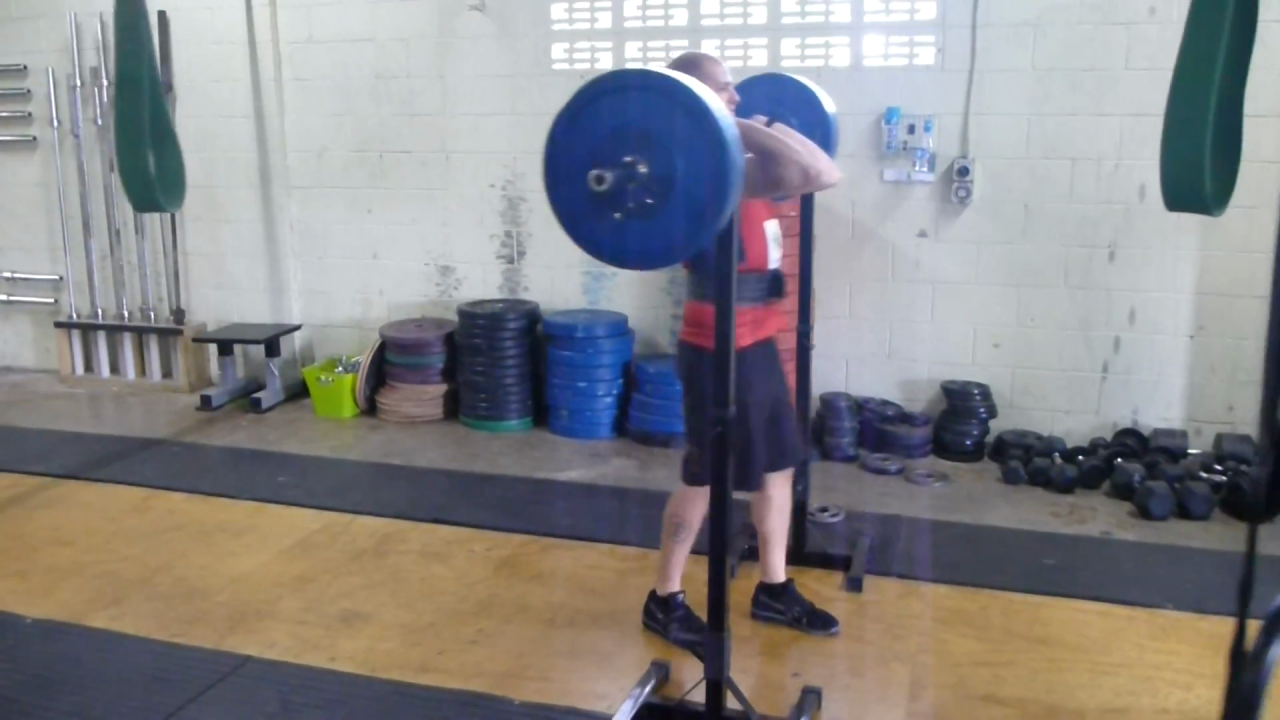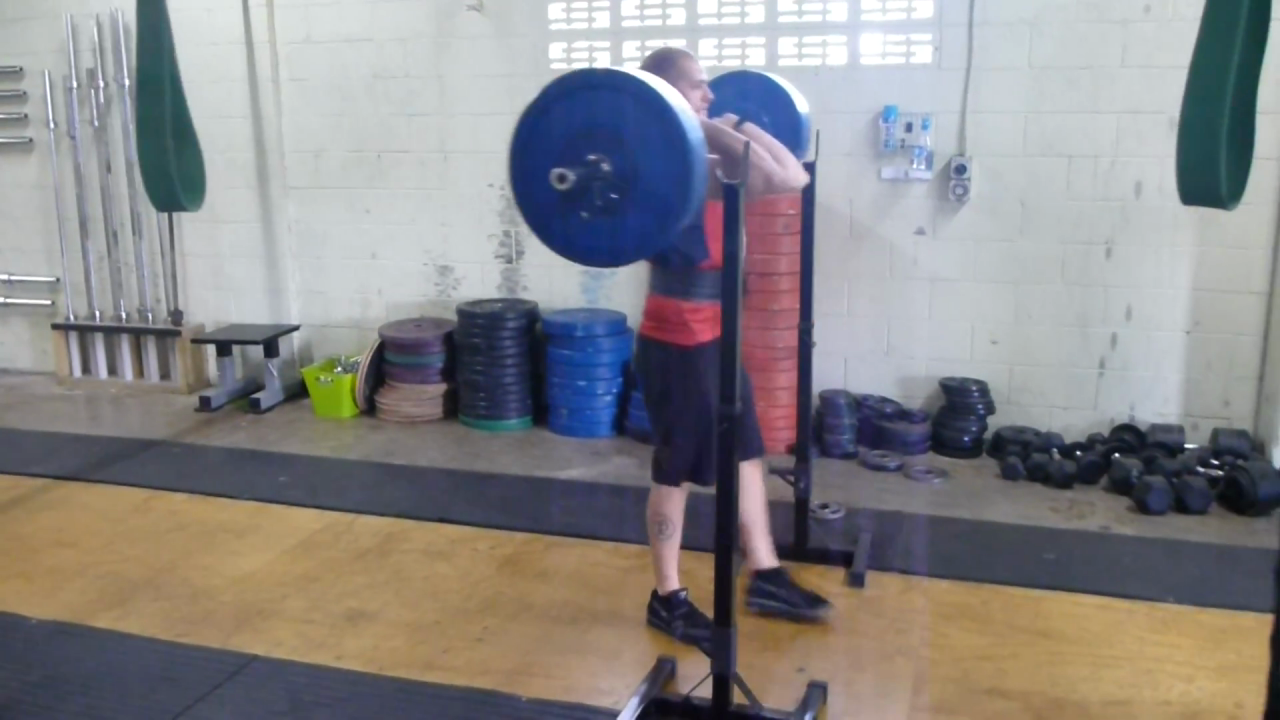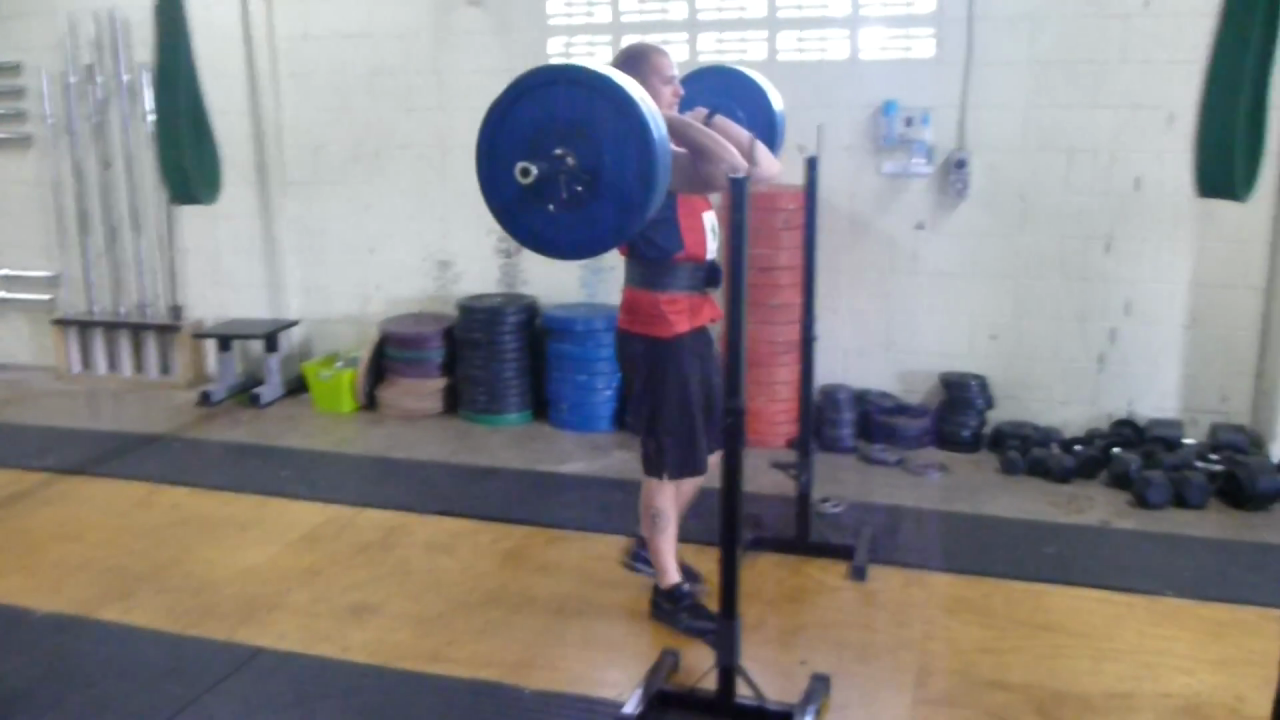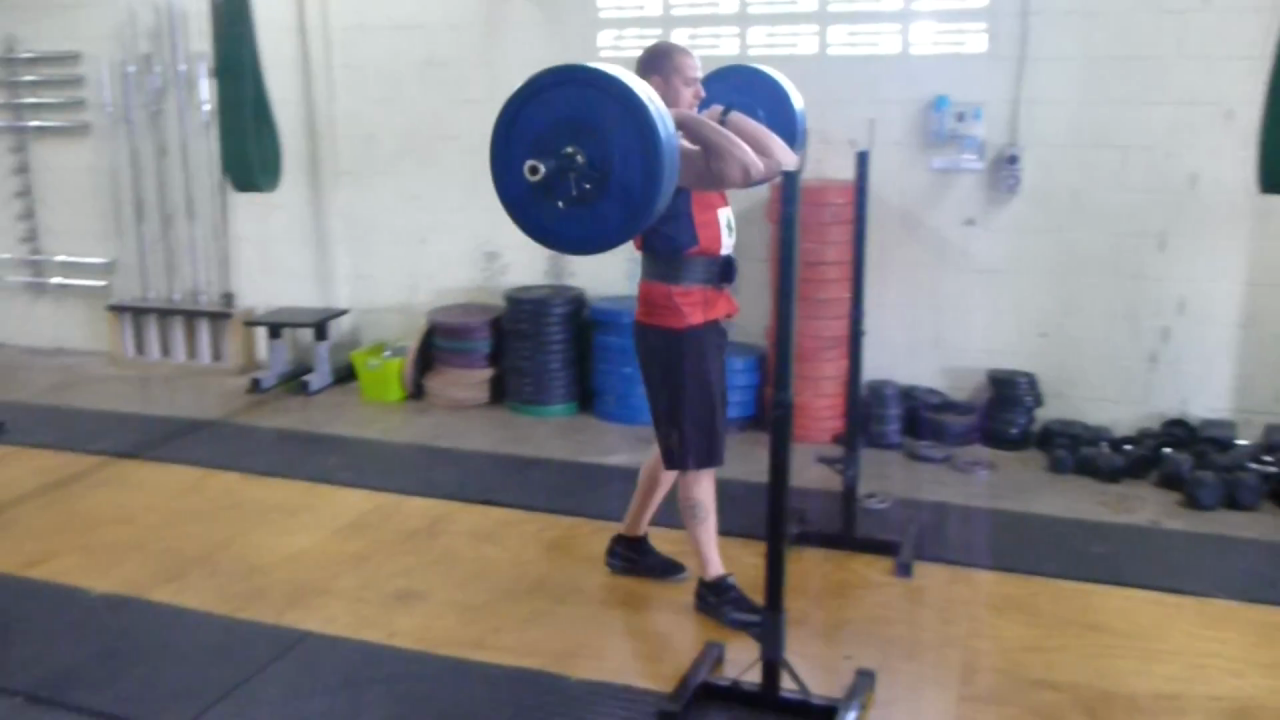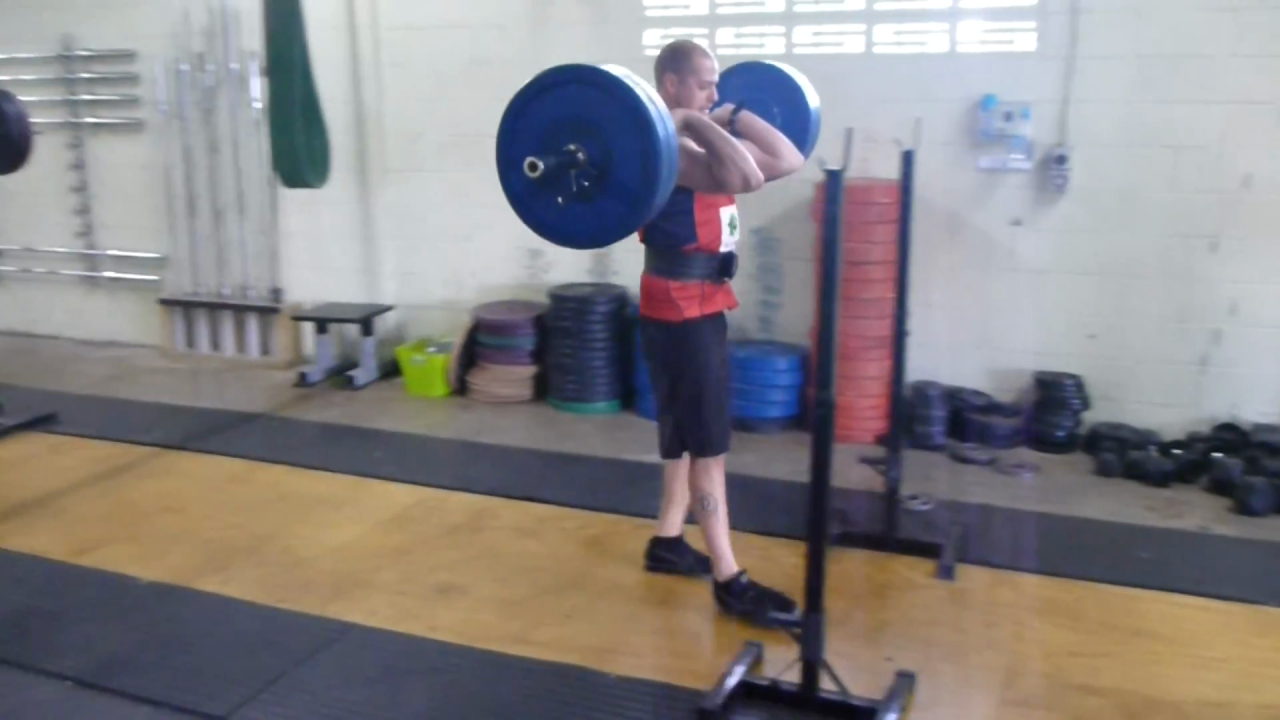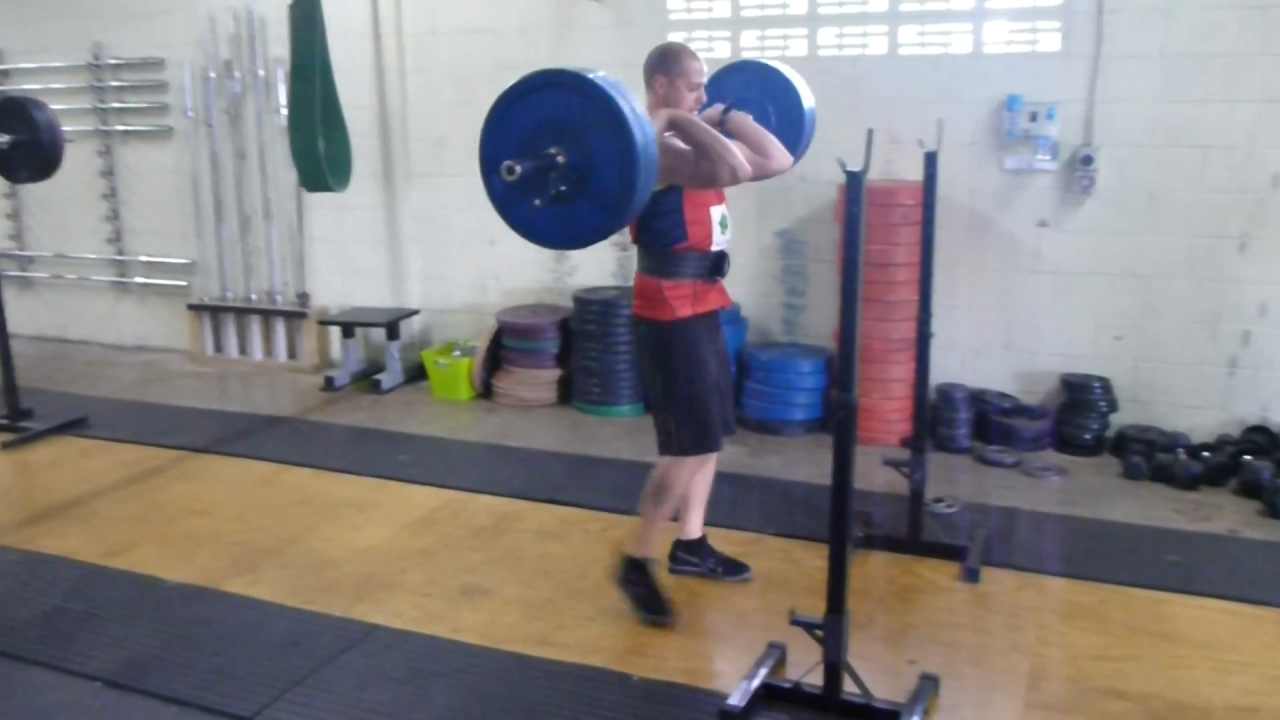
dt=0.2s
person 1, frame 1
left shoulder: (734, 158)
left elbow: (826, 173)
right elbow: (810, 176)
left wrist: (767, 126)
right wrist: (746, 133)
left hip: (755, 338)
right hip: (716, 343)
left knee: (774, 467)
right knee: (703, 477)
left ankle: (775, 591)
right ankle: (664, 600)
person 1, frame 2
left shoulder: (707, 155)
left elbow: (793, 177)
right elbow: (770, 179)
left wrist: (738, 126)
right wrist: (712, 129)
left hip: (711, 331)
right hip: (678, 338)
left knee: (744, 454)
right knee: (679, 471)
left ankle: (765, 575)
right ankle: (668, 599)
person 1, frame 3
left shoulder: (679, 151)
left elbow: (758, 166)
right elbow: (733, 170)
left wrist: (707, 120)
right wrist: (677, 122)
left hip: (687, 322)
right hip: (657, 329)
left knee: (693, 449)
right knee: (670, 461)
left ankle: (650, 544)
right ankle: (670, 593)
person 1, frame 4
left shoulder: (694, 142)
left elbow: (781, 161)
right elbow: (744, 171)
left wrist: (726, 115)
right wrist: (690, 121)
left hip: (701, 313)
right hip: (673, 319)
left knee: (679, 444)
right knee: (697, 455)
left ankle: (629, 540)
right ankle: (714, 583)
person 1, frame 5
left shoulder: (702, 143)
left elbow: (788, 161)
right elbow: (745, 177)
left wrist: (735, 115)
right wrist: (698, 122)
left hip: (707, 307)
right hip: (675, 315)
left knee: (693, 442)
right knee: (706, 446)
left ankle: (667, 542)
right ankle: (728, 579)
person 1, frame 6
left shoulder: (697, 146)
right shoulder: (654, 150)
left elbow: (779, 161)
right elbow: (735, 169)
left wrist: (731, 116)
right wrist: (682, 119)
left hip: (704, 307)
right hip: (667, 316)
left knee: (712, 438)
right knee: (689, 448)
left ankle: (691, 545)
right ankle: (636, 562)
